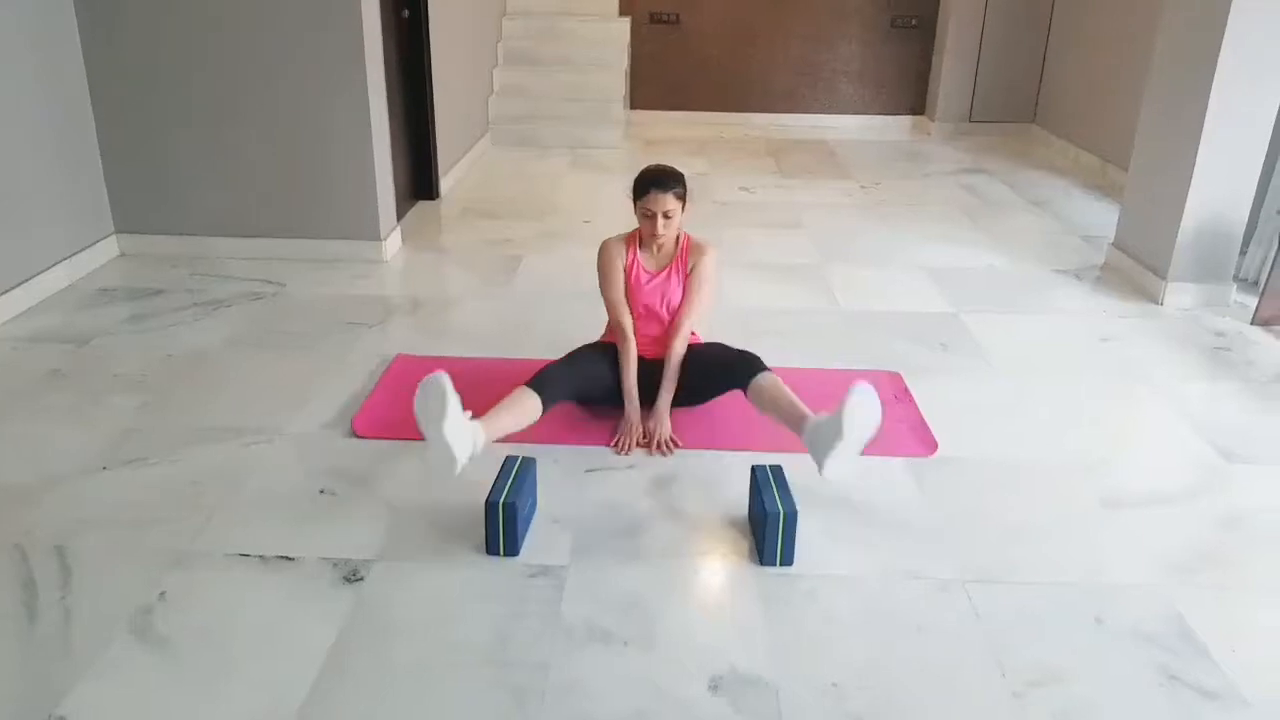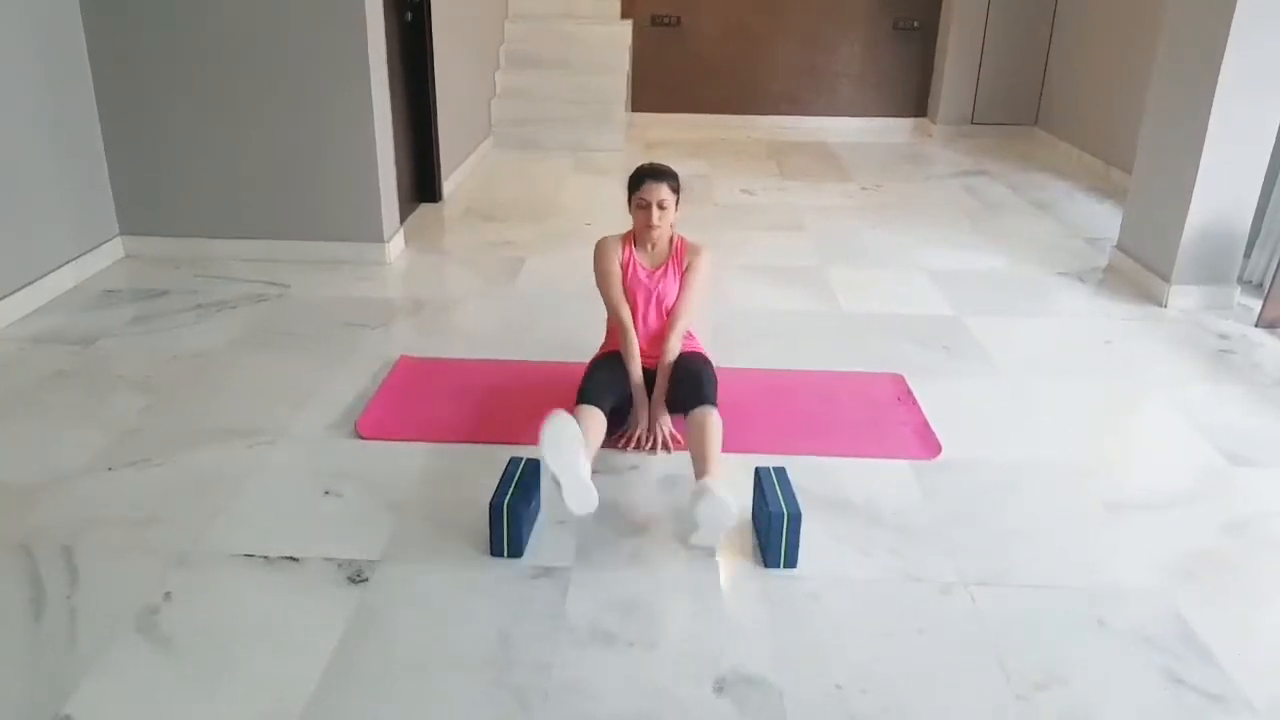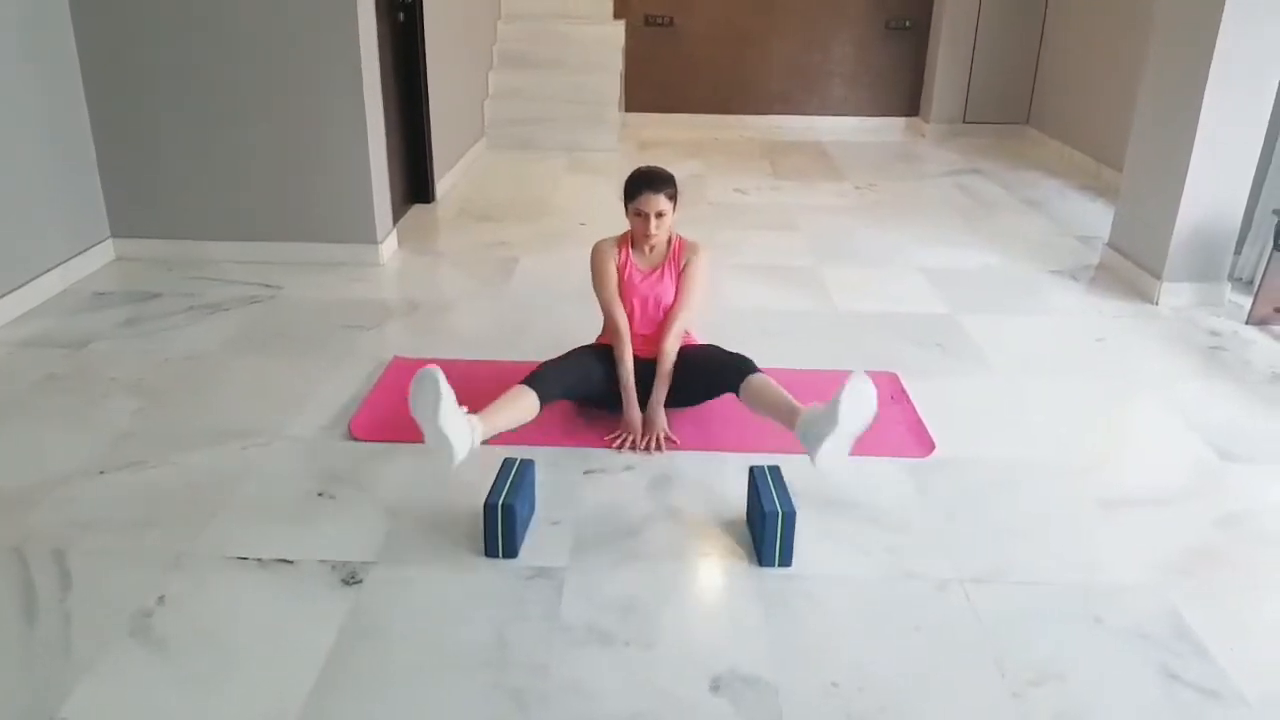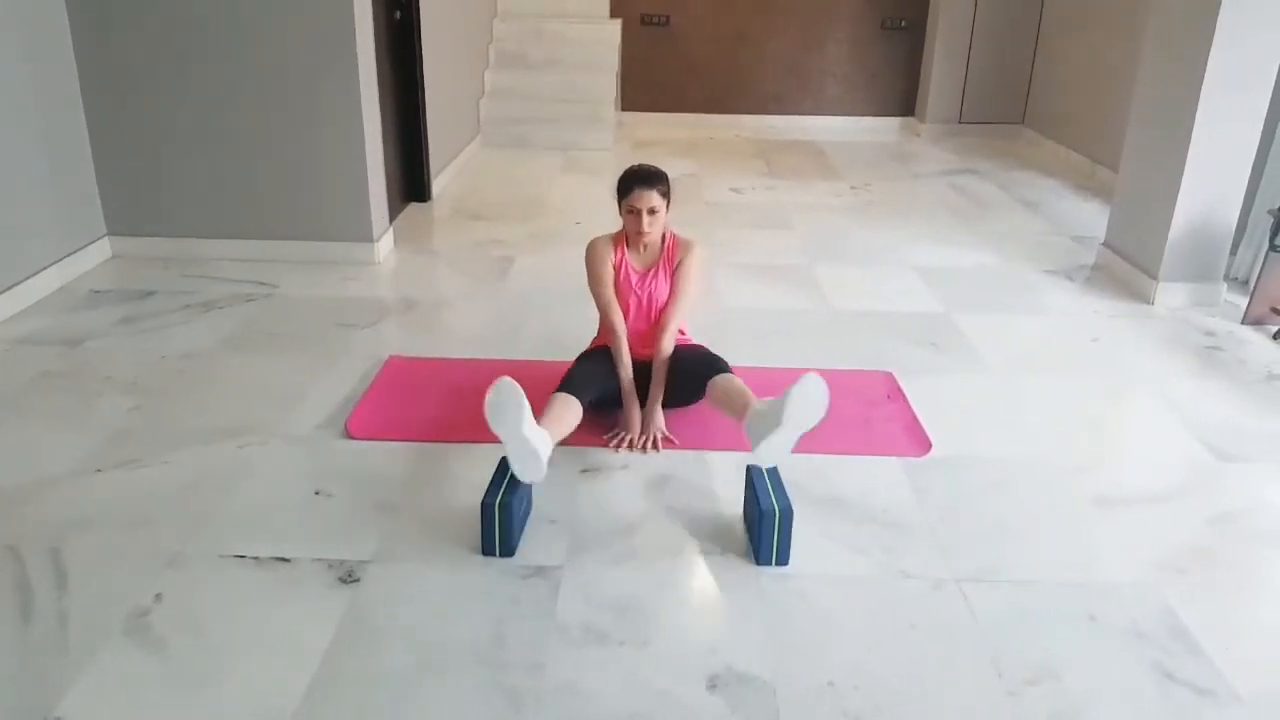
dt=1s
person 1, frame 1
left shoulder: (701, 256)
right shoulder: (614, 251)
left elbow: (680, 332)
right elbow: (623, 330)
left wrist: (662, 411)
right wrist: (632, 411)
left hip: (678, 367)
right hip: (621, 365)
left knee: (743, 364)
right knee: (558, 375)
left ankle: (821, 434)
right ankle: (464, 435)
person 1, frame 2
left shoulder: (694, 256)
right shoulder: (609, 250)
left elbow: (675, 329)
right elbow: (625, 322)
left wrist: (659, 406)
right wrist: (641, 400)
left hip: (677, 361)
right hip: (623, 361)
left knee: (700, 381)
right knee: (596, 385)
left ankle: (708, 493)
right ankle: (575, 467)
person 1, frame 3
left shoulder: (693, 256)
right shoulder: (606, 253)
left elbow: (674, 331)
right elbow: (619, 329)
left wrist: (656, 408)
right wrist: (631, 407)
left hip: (673, 364)
right hip: (617, 364)
left knee: (736, 366)
right knee: (550, 375)
left ankle: (814, 427)
right ankle: (463, 431)
person 1, frame 4
left shoulder: (687, 253)
right shoulder: (601, 251)
left elbow: (667, 330)
right elbow: (615, 328)
left wrist: (655, 408)
right wrist: (631, 405)
left hip: (668, 359)
right hip: (615, 359)
left knee: (709, 365)
right knee: (578, 379)
left ankle: (763, 422)
right ankle: (534, 446)
